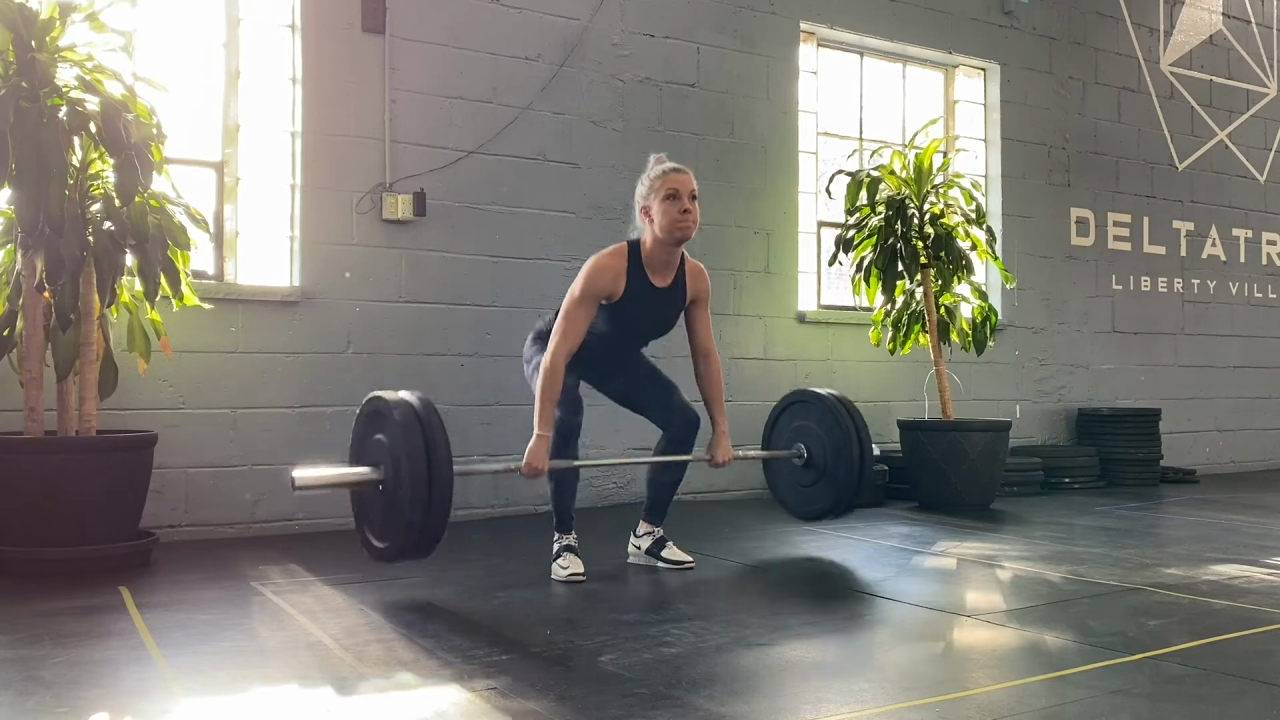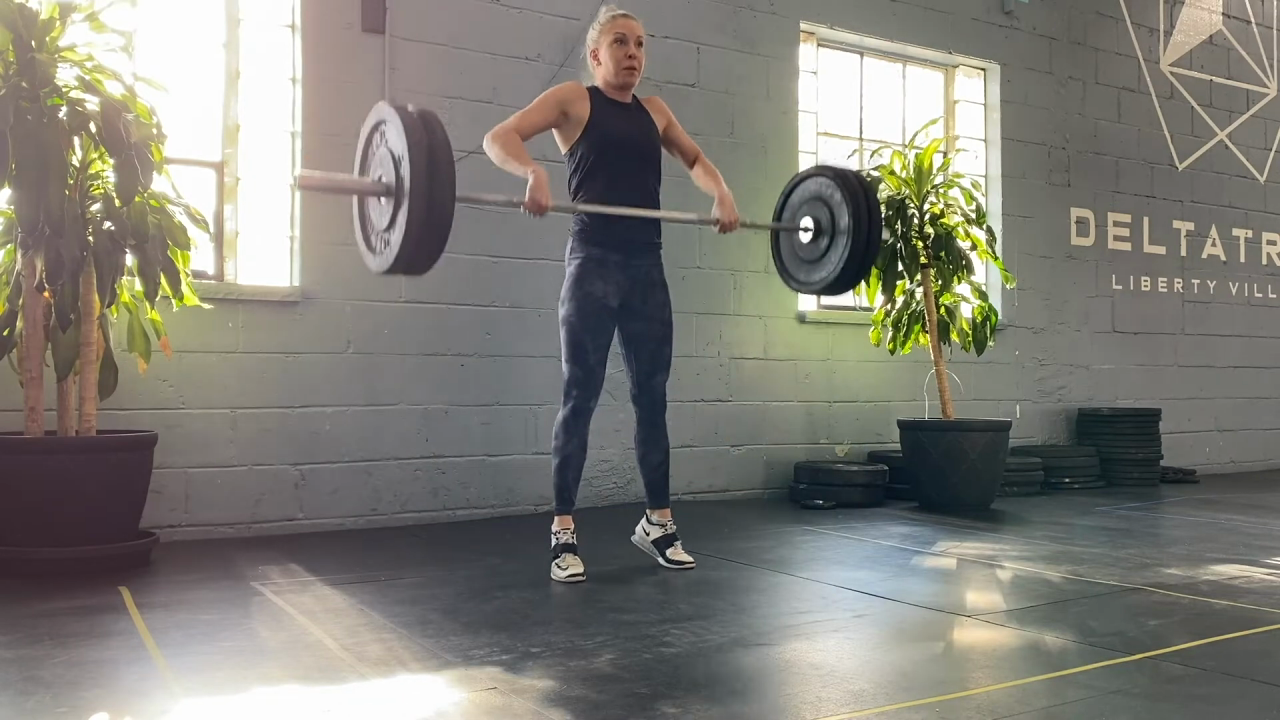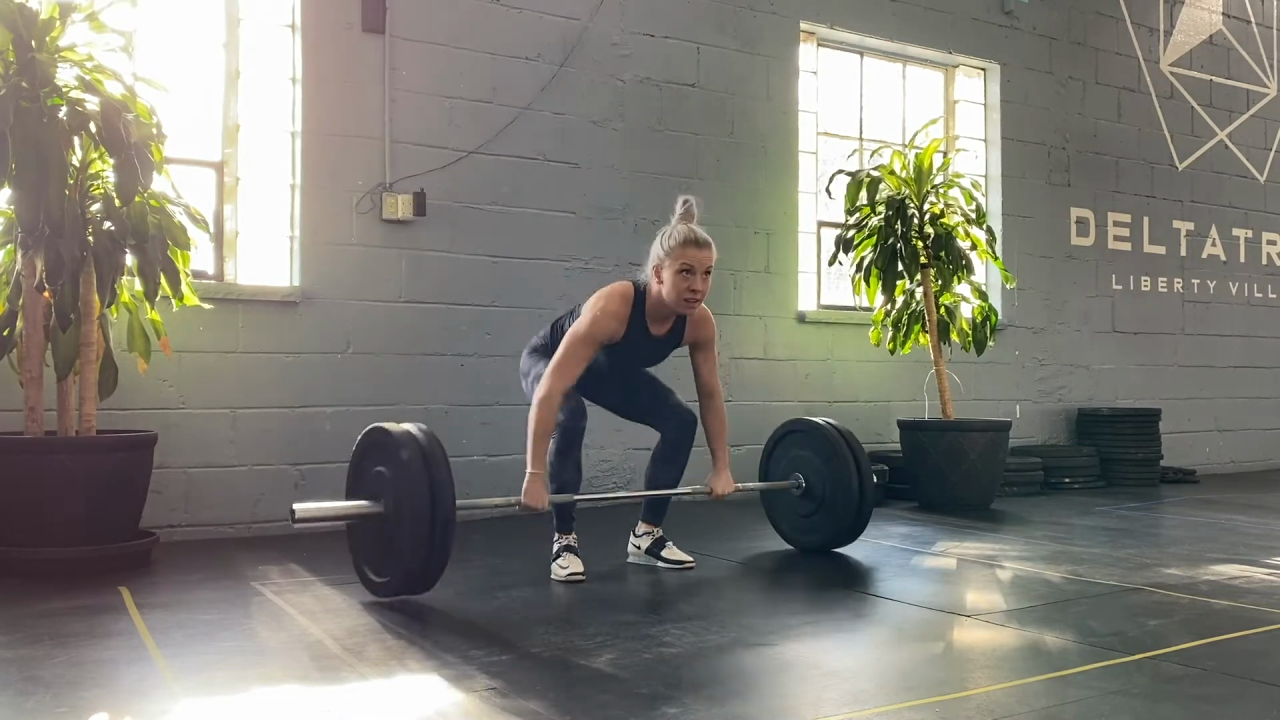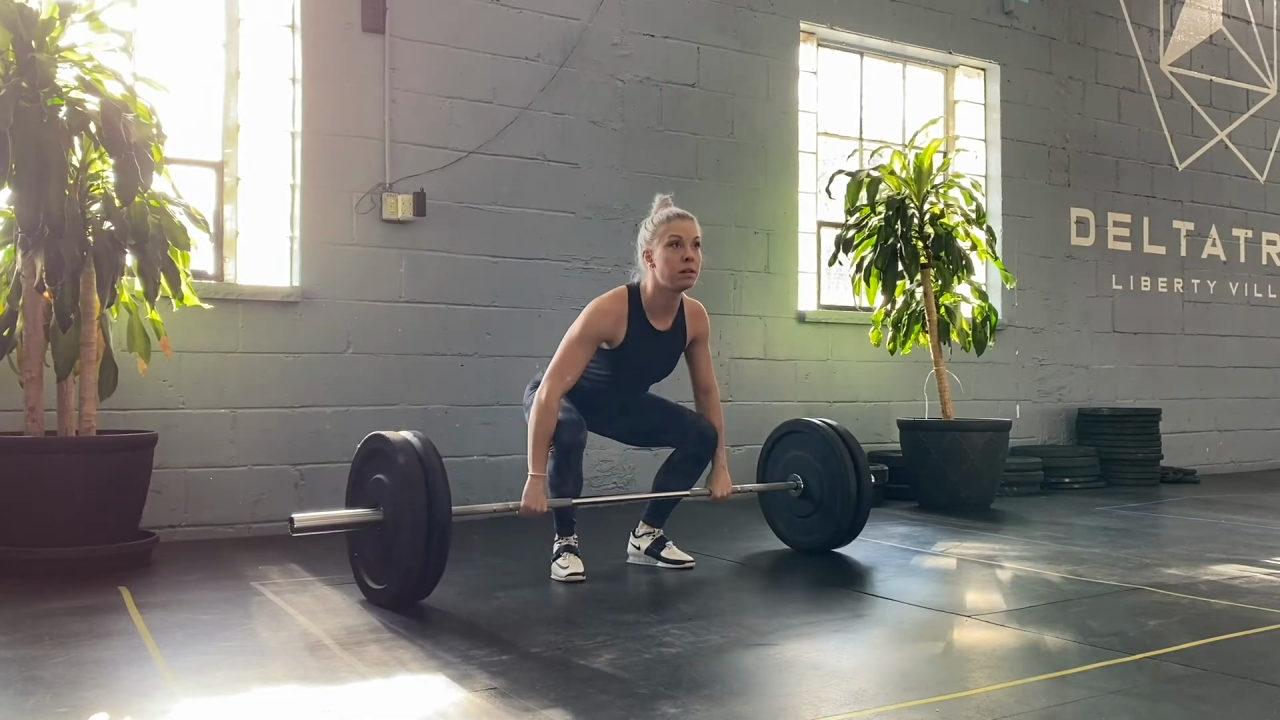
dt=1s
person 1, frame 1
left shoulder: (695, 277)
right shoulder: (608, 267)
left elbow: (705, 355)
right elbow: (559, 354)
left wrist: (721, 432)
right wrist: (541, 437)
left hip: (618, 356)
right hip: (557, 350)
left knee: (683, 422)
right knee: (567, 421)
left ankle: (648, 535)
right ankle: (564, 542)
person 1, frame 2
left shoulder: (655, 111)
right shoulder: (571, 100)
left elbow: (695, 159)
right elbow: (497, 138)
left wrist: (721, 194)
right wrist: (533, 172)
left hip: (648, 269)
right hip: (594, 266)
left knee: (652, 399)
right knee: (580, 398)
left ankle: (658, 523)
right ankle: (564, 532)
person 1, frame 3
left shoulder: (699, 322)
right shoulder: (611, 308)
left elbow: (710, 396)
right elbow: (548, 392)
left wrist: (721, 468)
right wrist: (535, 475)
left hip: (614, 368)
right hip: (550, 357)
left knee: (681, 421)
right knee: (570, 419)
left ankle: (647, 534)
right ankle: (564, 541)
person 1, frame 4
left shoulder: (694, 317)
right shoulder: (608, 311)
left elbow: (707, 392)
right elbow: (549, 393)
left wrist: (720, 465)
right wrist: (536, 478)
left hip: (623, 402)
right hip: (566, 398)
left knee: (701, 434)
right knee: (568, 433)
left ankle: (647, 536)
right ankle: (565, 542)
